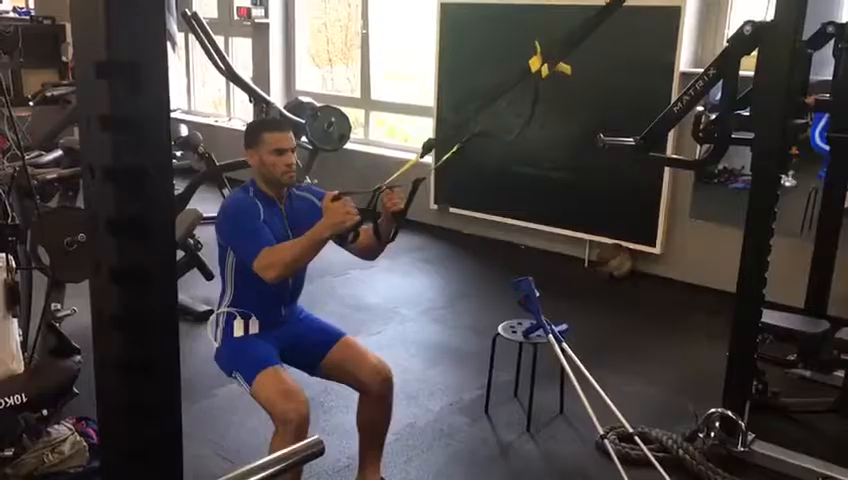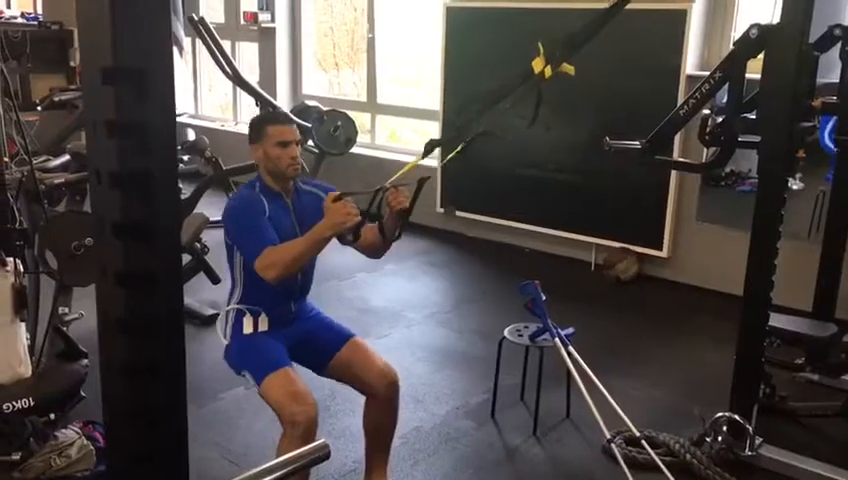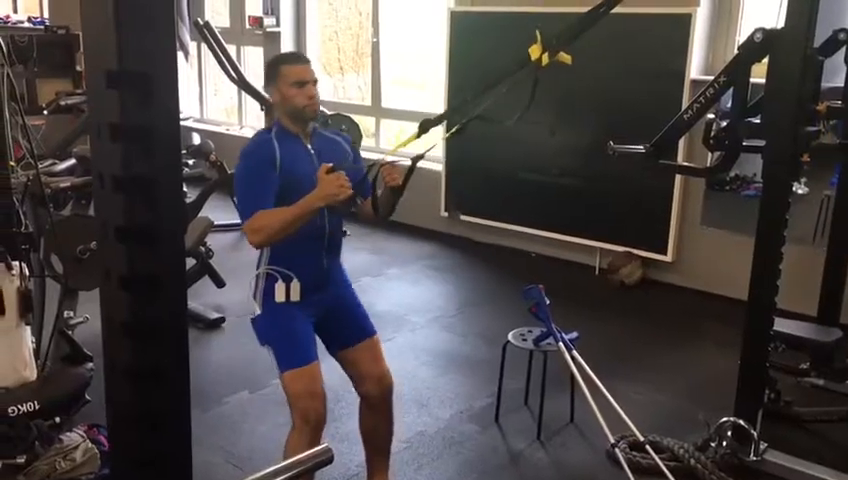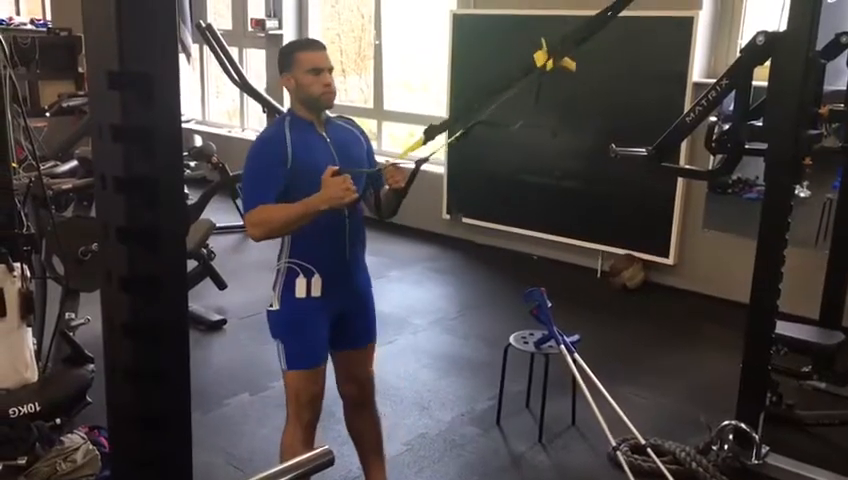
dt=0.4s
person 1, frame 1
left shoulder: (308, 198)
right shoulder: (239, 208)
left elbow: (366, 248)
right elbow: (270, 269)
left wrist: (388, 219)
right wrist: (327, 227)
left hip: (292, 318)
right hip: (243, 330)
left knee: (378, 378)
right knee: (293, 412)
person 1, frame 2
left shoulder: (317, 193)
right shoulder: (245, 205)
left elbow: (372, 247)
right elbow: (271, 268)
left wrist: (393, 217)
right wrist: (326, 228)
left hip: (302, 315)
right hip: (254, 327)
left knee: (384, 382)
right knee: (301, 414)
person 1, frame 3
left shoulder: (338, 144)
right shoulder: (261, 153)
left elbow: (372, 213)
right elbow: (256, 232)
left wrist: (389, 190)
right wrist: (316, 198)
left hip: (334, 285)
right hip: (284, 293)
left knee: (378, 388)
right knee: (311, 412)
person 1, frame 4
left shoulder: (352, 134)
right shoulder: (274, 143)
left elbow: (380, 209)
right elbow: (257, 225)
left wrist: (394, 190)
right wrist: (321, 199)
left hip: (354, 282)
right hip: (303, 288)
left knee: (360, 394)
right knee: (304, 412)
